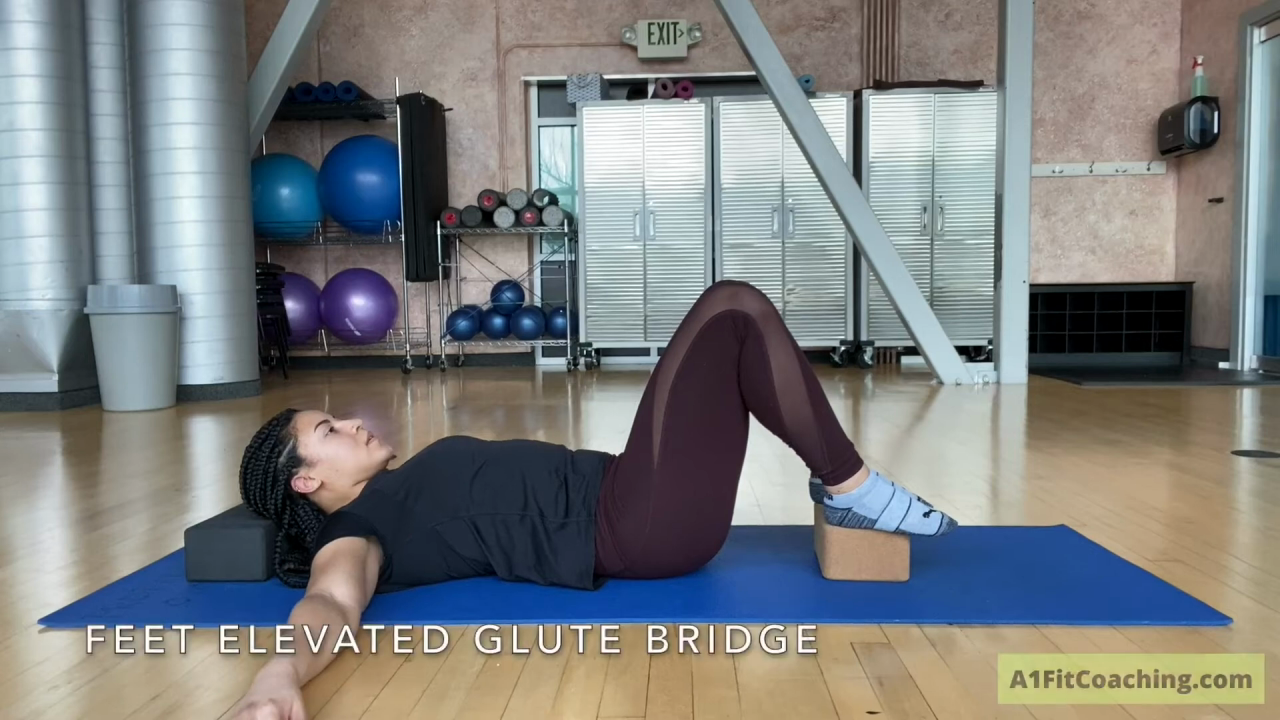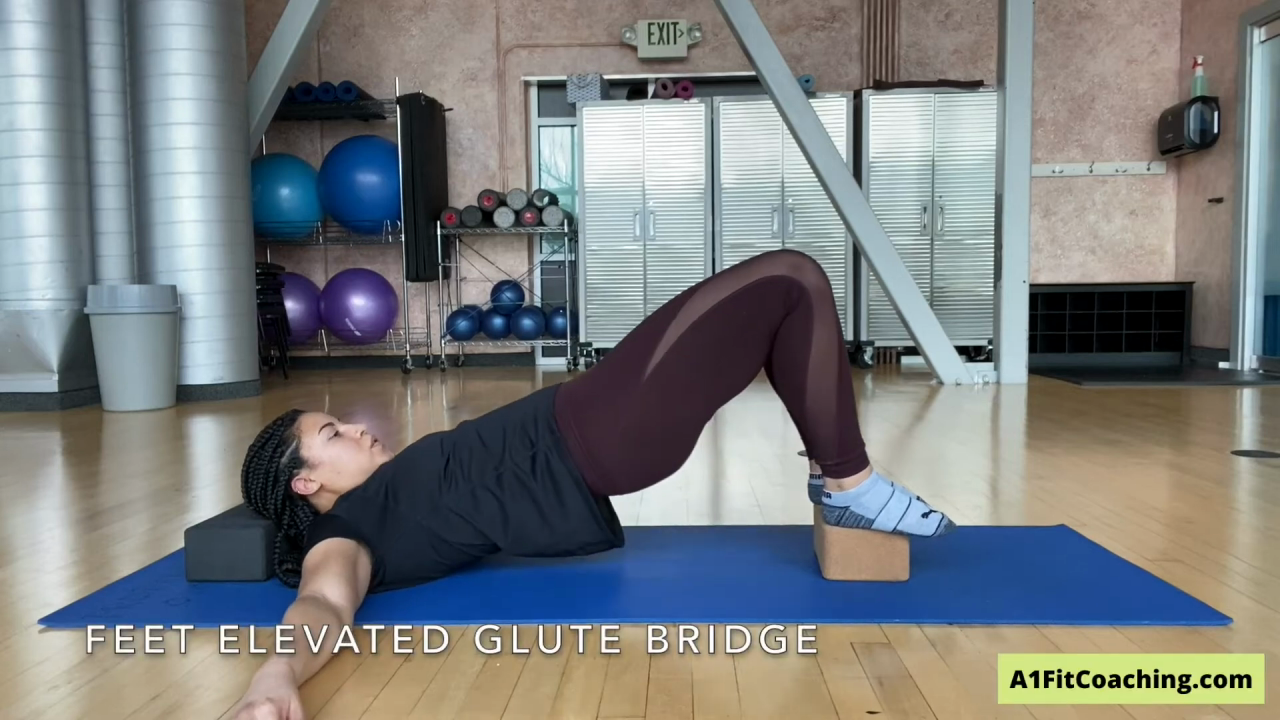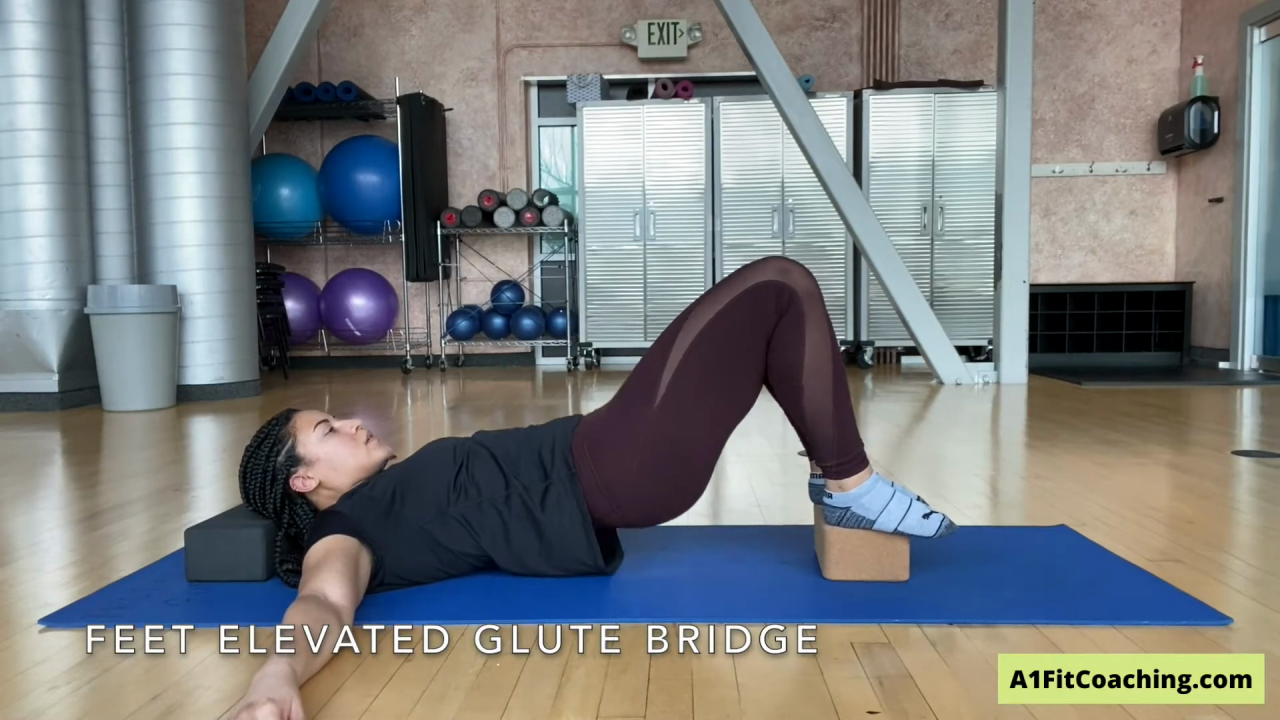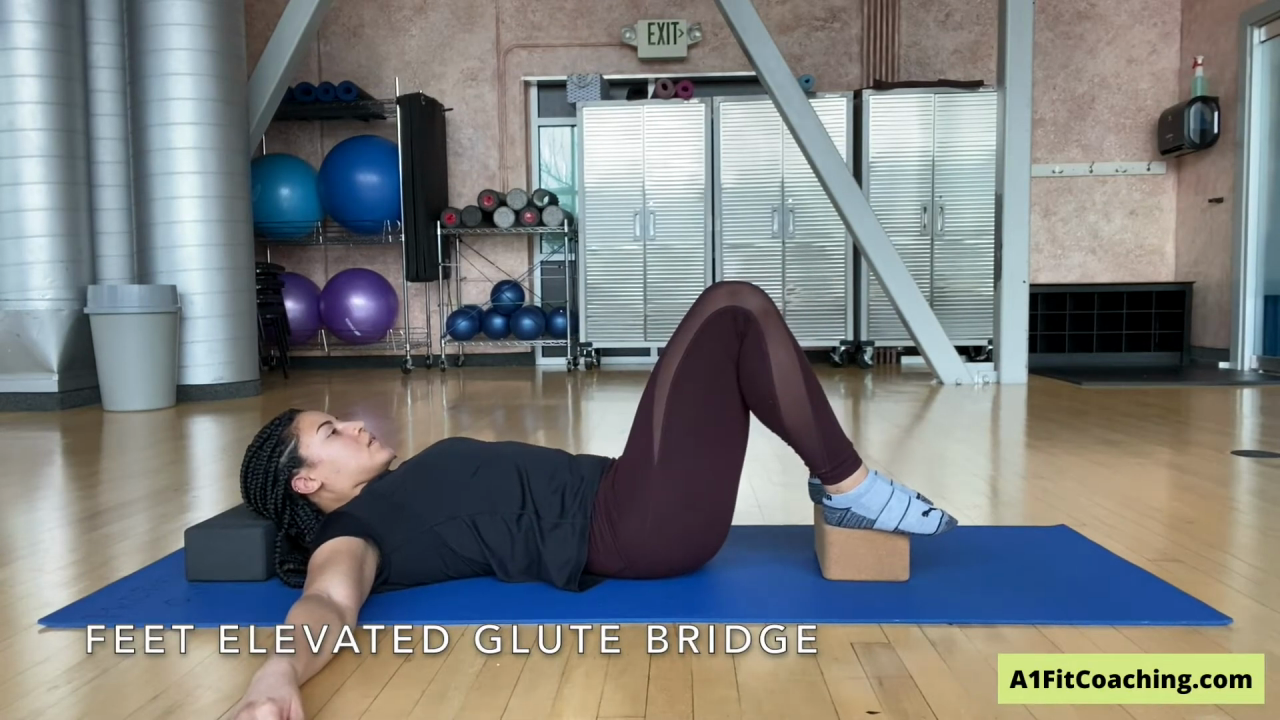
dt=1s
person 1, frame 1
left shoulder: (390, 501)
right shoulder: (356, 535)
right elbow: (330, 605)
left hip: (613, 491)
right hip: (648, 525)
left knee: (734, 316)
right knee: (733, 313)
left ankle: (846, 489)
right ankle: (852, 490)
person 1, frame 2
left shoulder: (373, 508)
right shoulder: (344, 537)
right elbow: (324, 603)
left hip: (594, 434)
left knee: (786, 288)
right knee: (792, 282)
left ankle: (842, 481)
right ankle: (849, 487)
person 1, frame 3
left shoulder: (380, 503)
right shoulder: (344, 534)
right elbow: (325, 602)
left hip: (601, 465)
right hip: (621, 467)
left knee: (776, 296)
right knee: (779, 288)
left ankle: (843, 482)
right ankle: (850, 488)
person 1, frame 4
left shoulder: (390, 499)
right shoulder: (352, 535)
right elbow: (327, 603)
left hip: (611, 494)
right hip: (643, 526)
left knee: (737, 320)
right knee: (734, 310)
left ankle: (847, 490)
right ankle: (850, 489)
